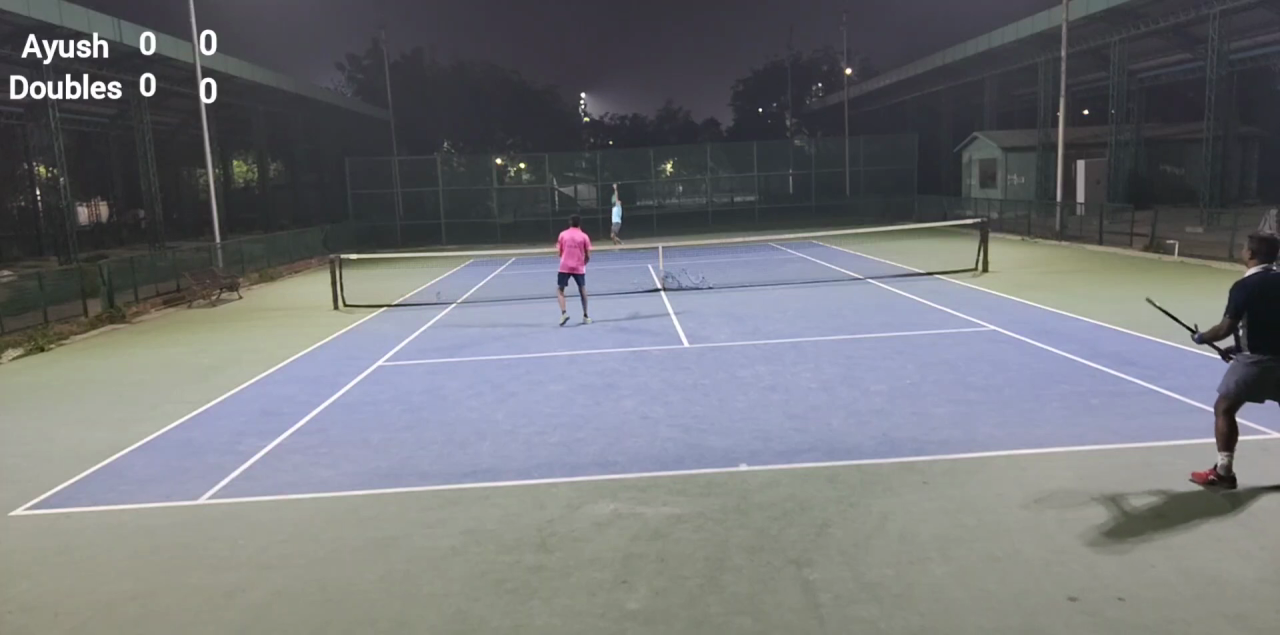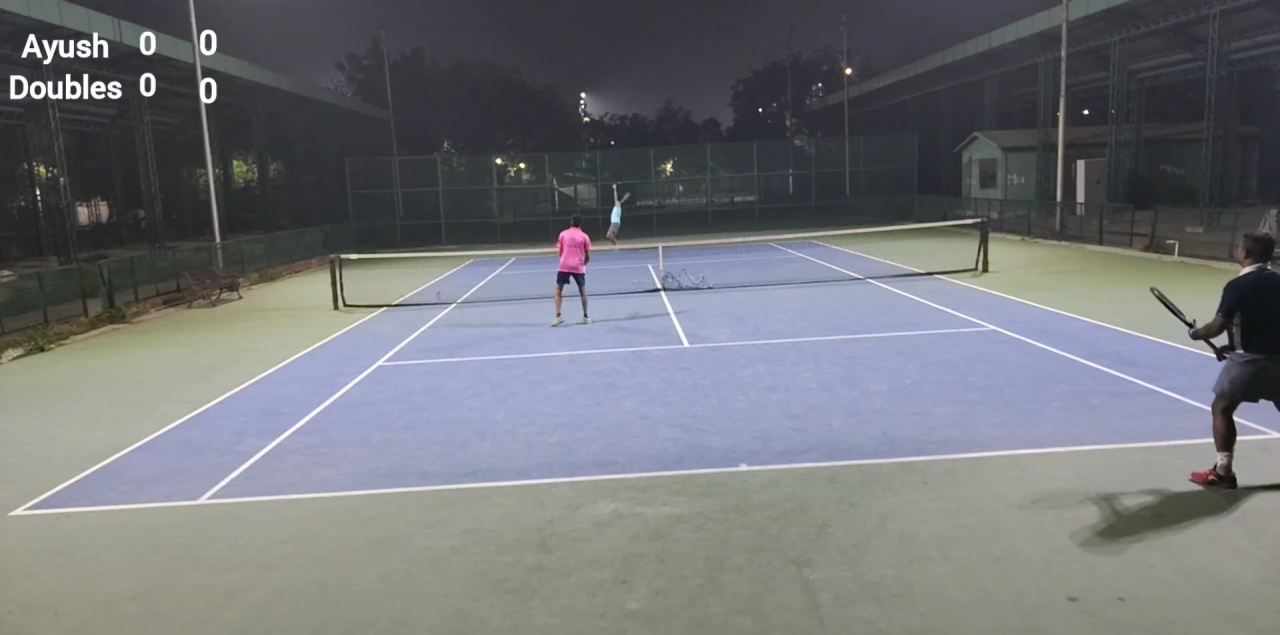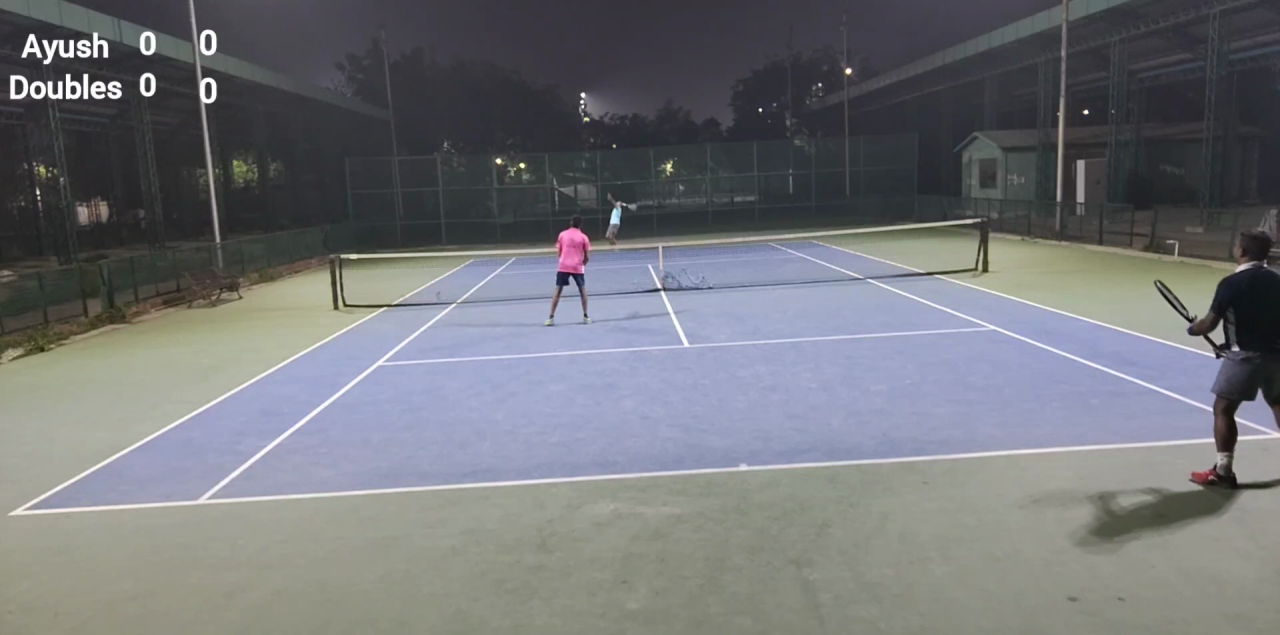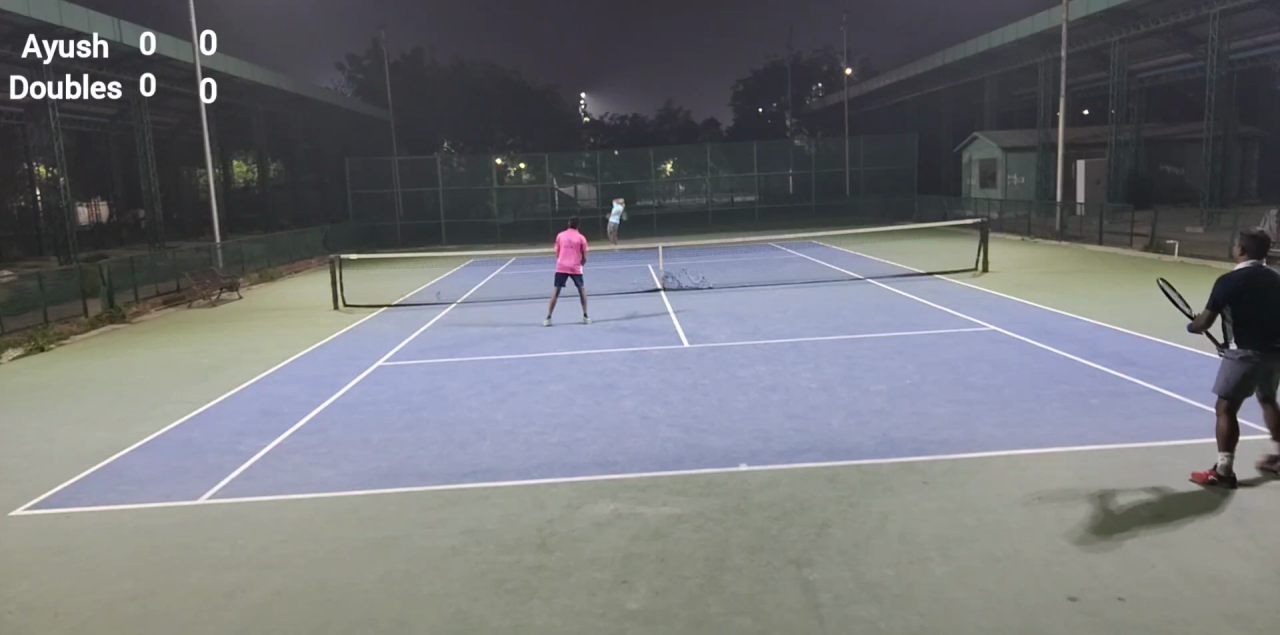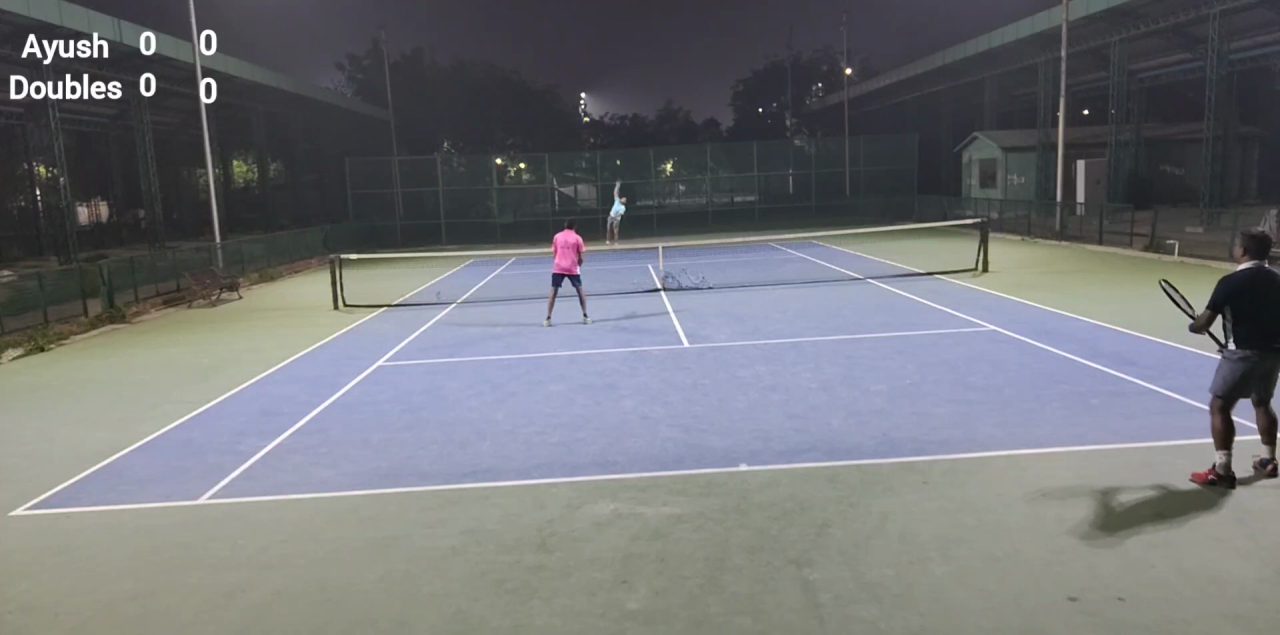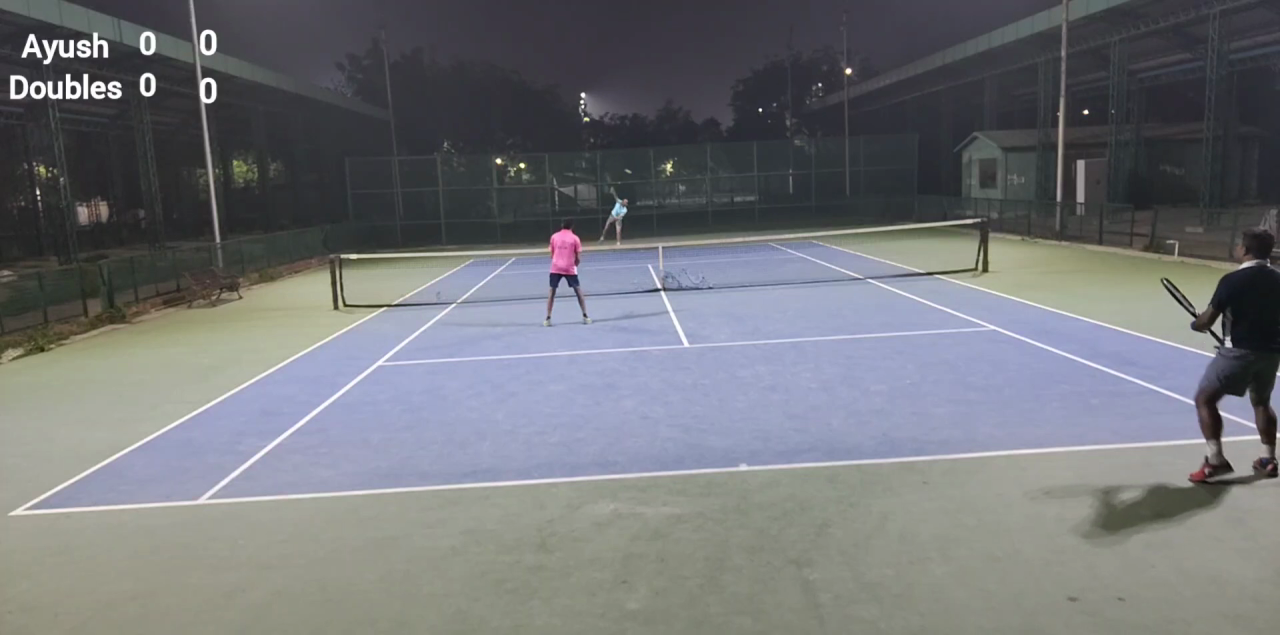
dt=0.1s
person 1, frame 1
left shoulder: (1244, 287)
left elbow: (1226, 328)
left wrist: (1200, 337)
left hip: (1256, 358)
left knee: (1224, 409)
left ankle: (1223, 472)
person 1, frame 2
left shoulder: (1238, 286)
left elbow: (1217, 328)
left wrist: (1196, 334)
left hip: (1250, 358)
left knee: (1222, 409)
left ankle: (1223, 472)
person 1, frame 3
left shoulder: (1232, 283)
left elbow: (1209, 323)
left wrist: (1192, 329)
left hip: (1247, 355)
left knee: (1223, 409)
left ankle: (1223, 471)
person 1, frame 4
left shoulder: (1229, 281)
left elbow: (1204, 323)
left wrist: (1191, 326)
left hip: (1244, 353)
left knee: (1226, 409)
left ankle: (1224, 472)
person 1, frame 5
left shoulder: (1231, 282)
left elbow: (1205, 322)
left wrist: (1194, 326)
left hip: (1243, 353)
left knee: (1219, 408)
left ankle: (1223, 471)
person 1, frame 6
left shoulder: (1233, 280)
left elbow: (1206, 321)
left wrist: (1196, 325)
left hip: (1239, 351)
left knee: (1204, 399)
left ankle: (1215, 460)
